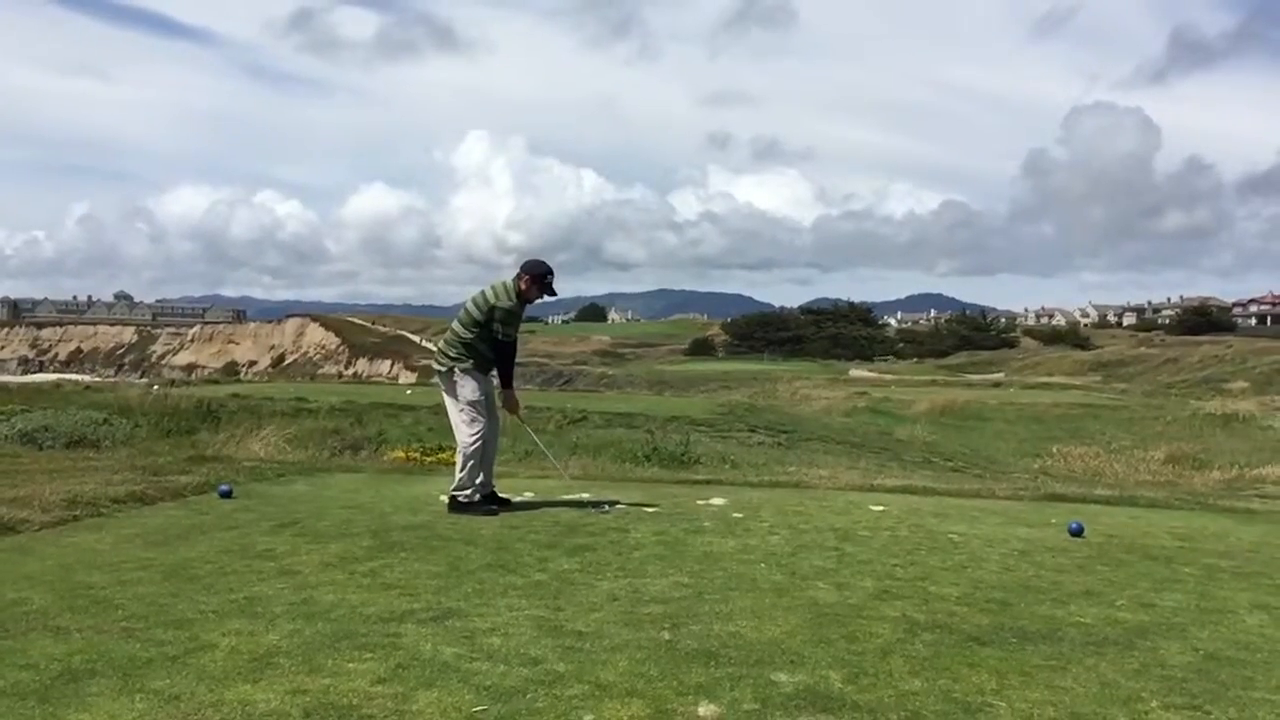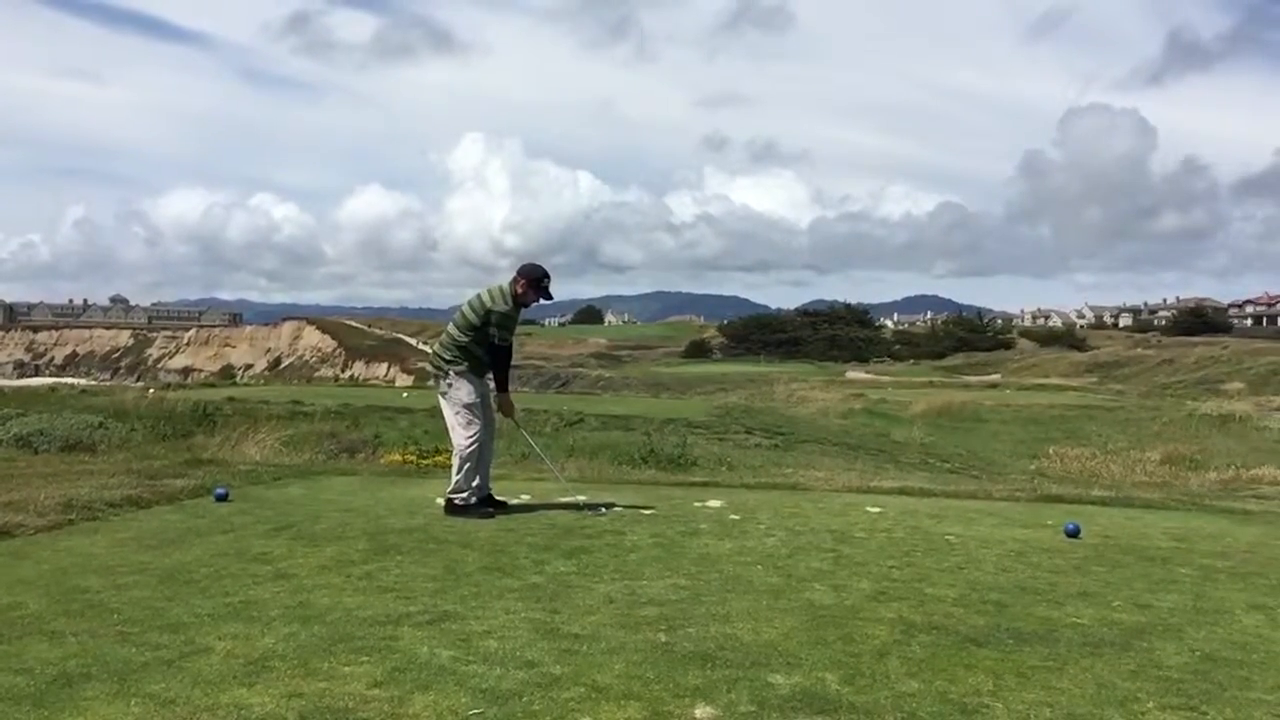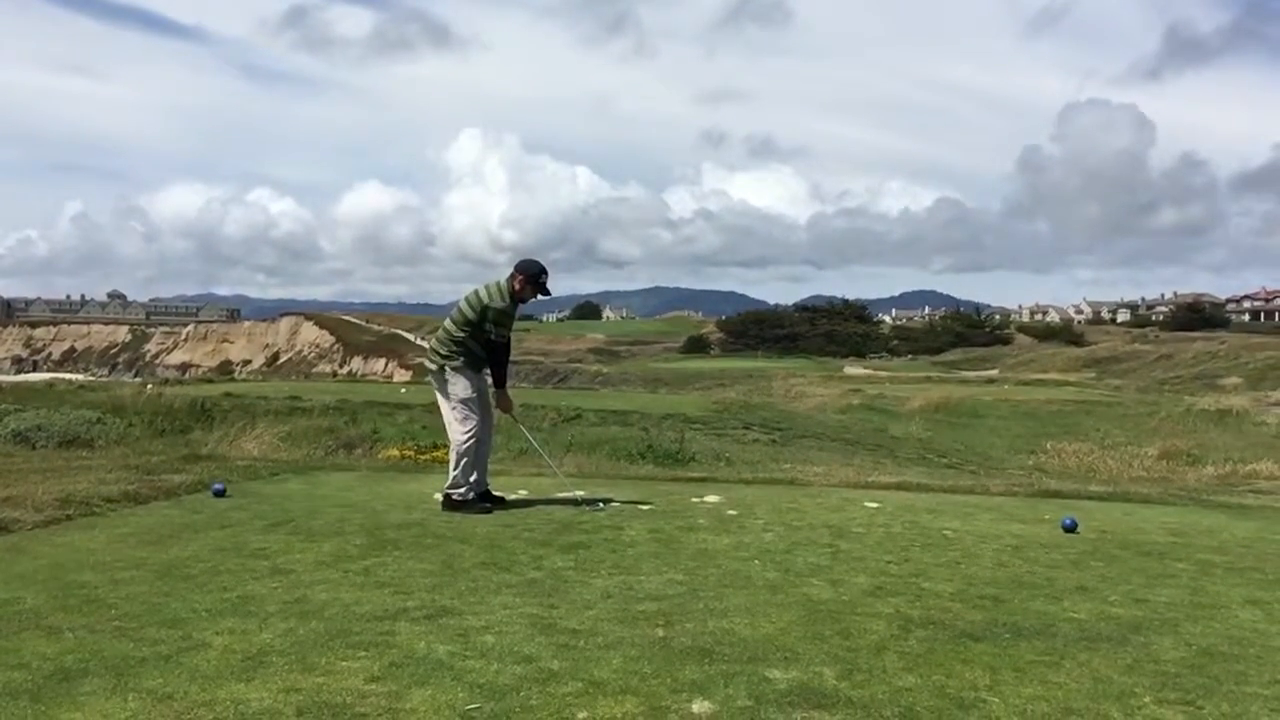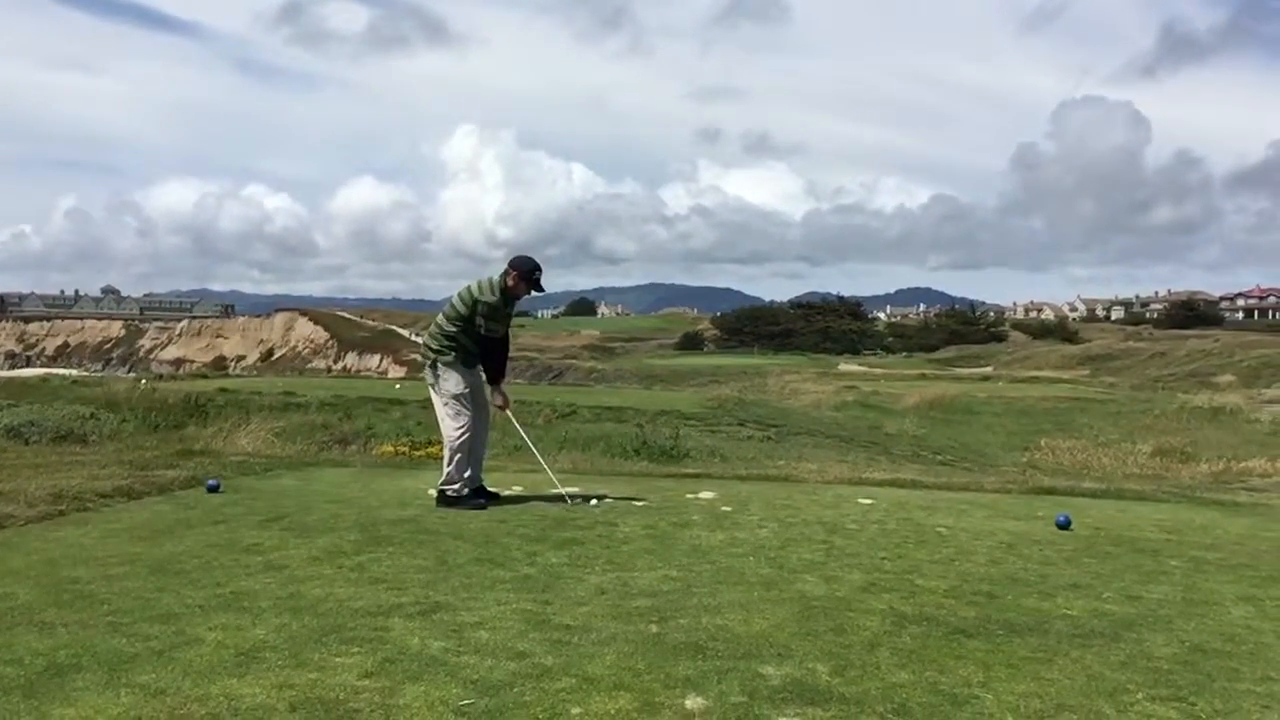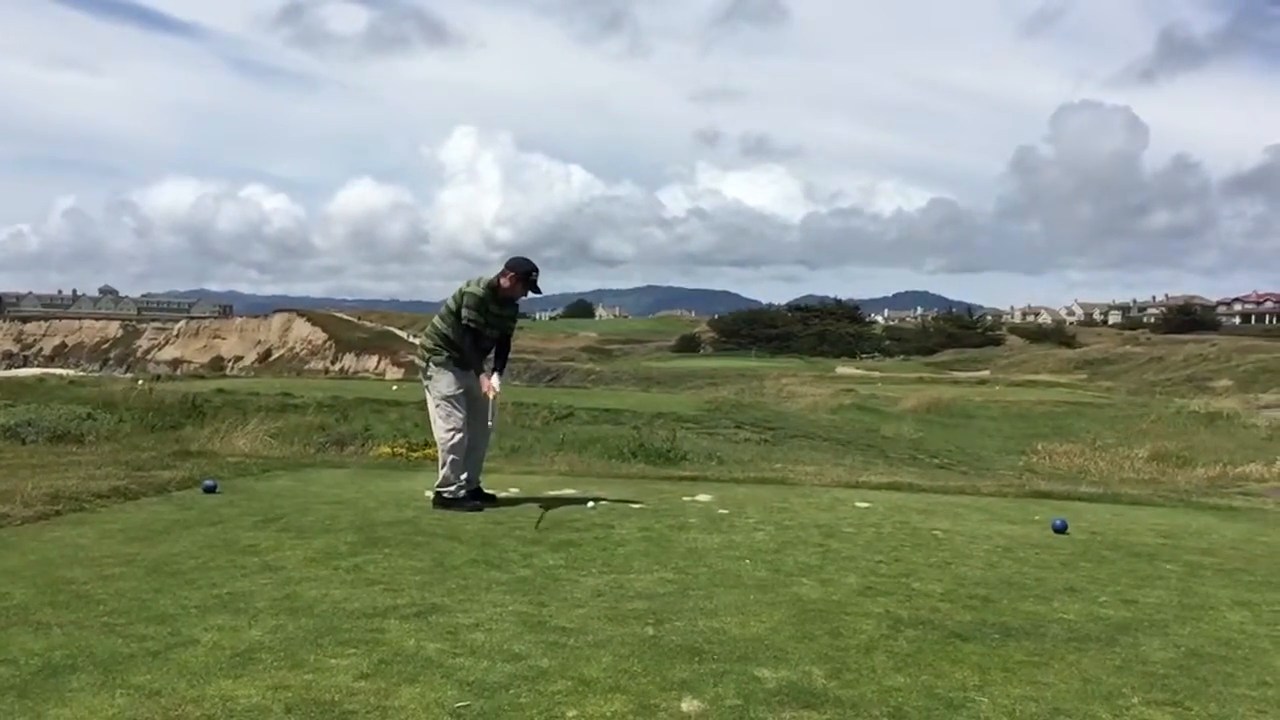
dt=1s
person 1, frame 1
left shoulder: (507, 295)
right shoulder: (506, 303)
left elbow: (505, 347)
right elbow: (502, 348)
left wrist: (506, 388)
right wrist: (508, 390)
left hip: (471, 365)
right hip: (458, 365)
left knee: (489, 428)
right knee: (474, 429)
left ankle: (482, 490)
right ankle: (462, 497)
person 1, frame 2
left shoulder: (503, 298)
right shoulder: (502, 307)
left elbow: (500, 351)
right elbow: (498, 352)
left wrist: (501, 391)
right wrist: (503, 394)
left hip: (467, 368)
right hip: (454, 367)
left knee: (485, 430)
right knee: (470, 432)
left ankle: (479, 493)
right ankle: (458, 499)
person 1, frame 3
left shoulder: (502, 296)
right shoulder: (499, 303)
left elbow: (500, 348)
right elbow: (495, 349)
left wrist: (499, 387)
right wrist: (501, 390)
left hip: (465, 363)
right hip: (451, 363)
left knee: (483, 425)
right knee: (467, 426)
left ankle: (477, 488)
right ankle: (456, 495)
person 1, frame 4
left shoulder: (505, 298)
right shoulder: (489, 297)
left elbow: (501, 342)
right elbow: (486, 345)
left wrist: (499, 381)
right wrist: (495, 387)
left hip: (463, 359)
right hip: (444, 357)
left knee: (479, 421)
right knee: (459, 422)
left ankle: (471, 484)
right ankle: (450, 491)
person 1, frame 5
left shoulder: (510, 306)
right shoulder: (477, 293)
left elbow: (503, 342)
right elbow: (468, 337)
left wrist: (496, 373)
right wrist: (481, 375)
left hip: (465, 363)
right hip: (440, 358)
left knee: (480, 423)
right knee: (453, 424)
left ankle: (469, 486)
right ankle: (447, 492)
